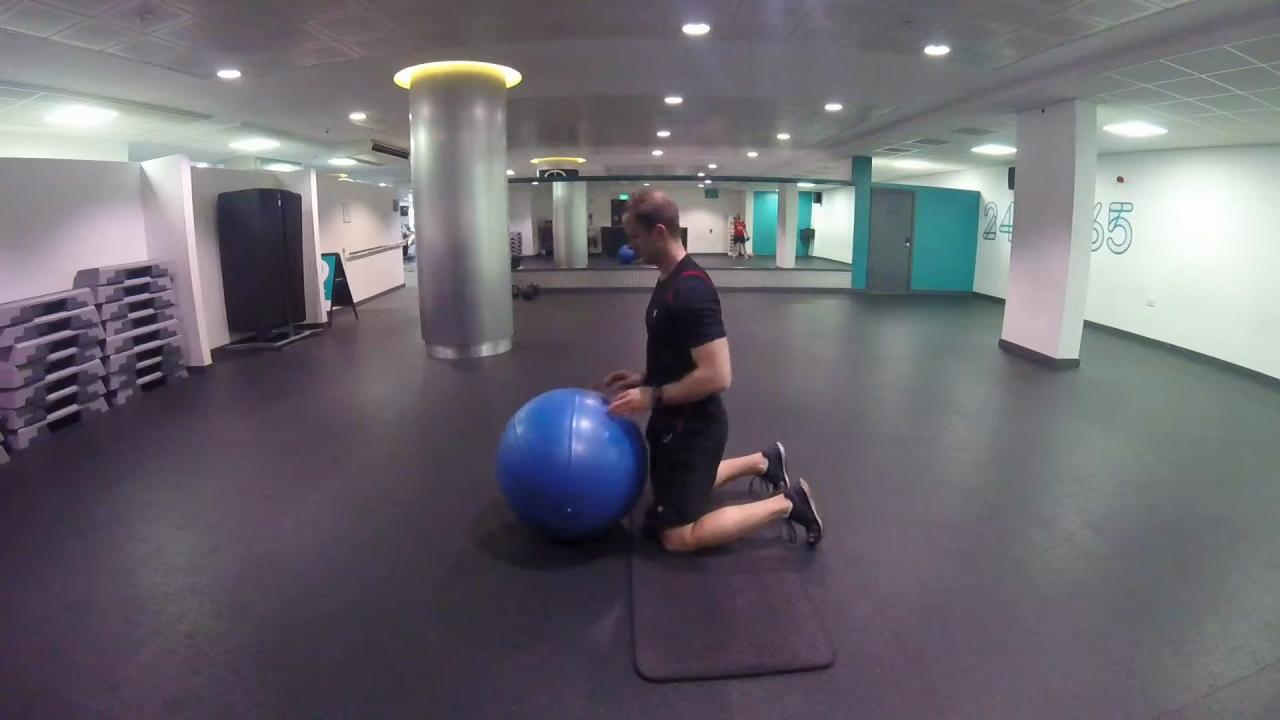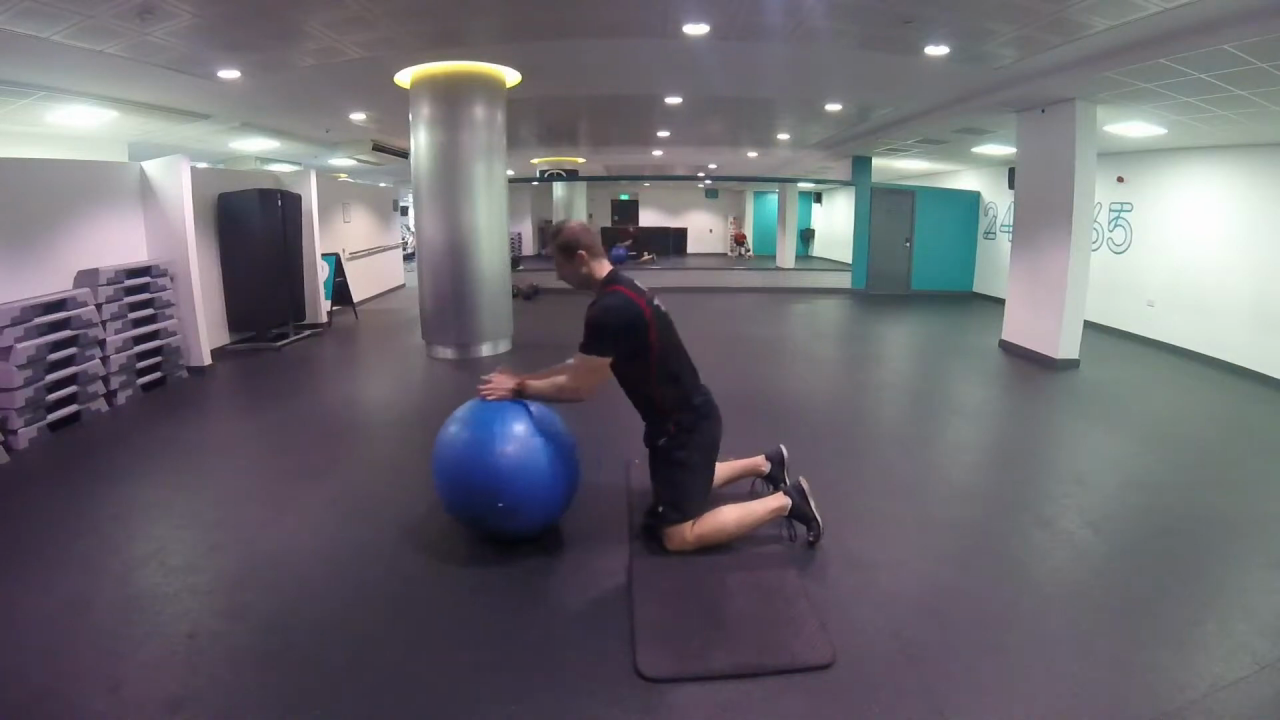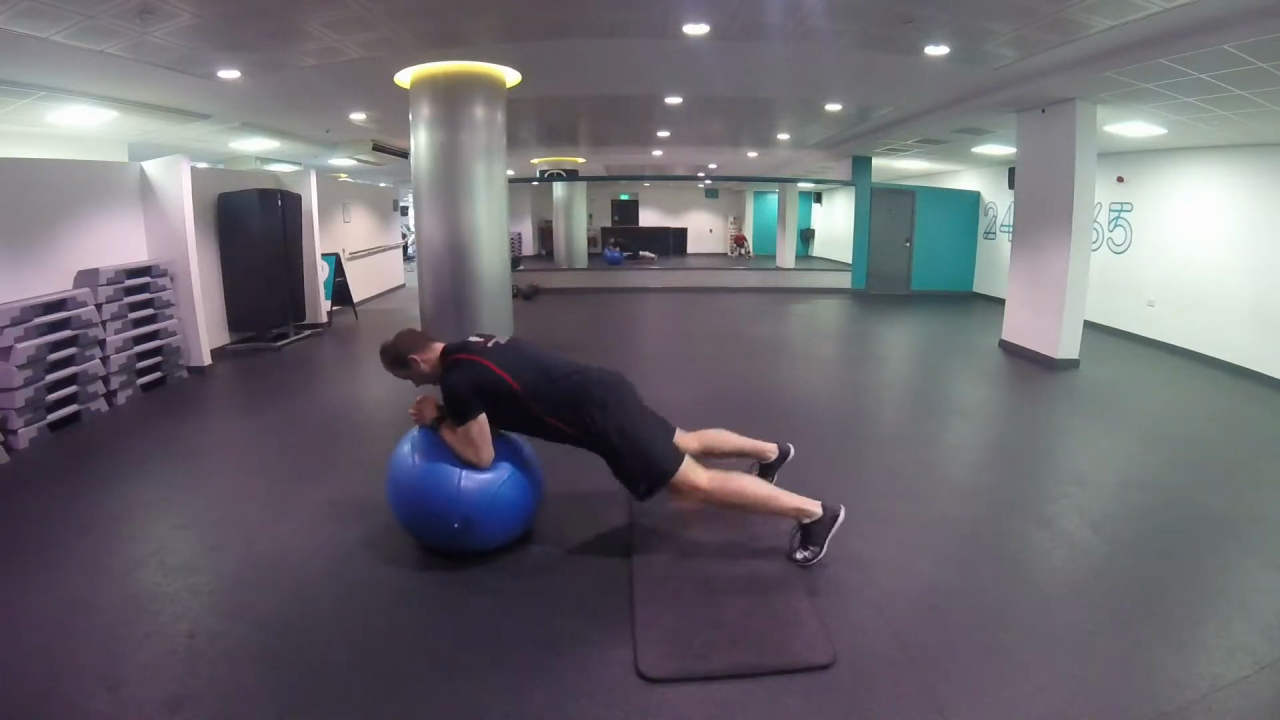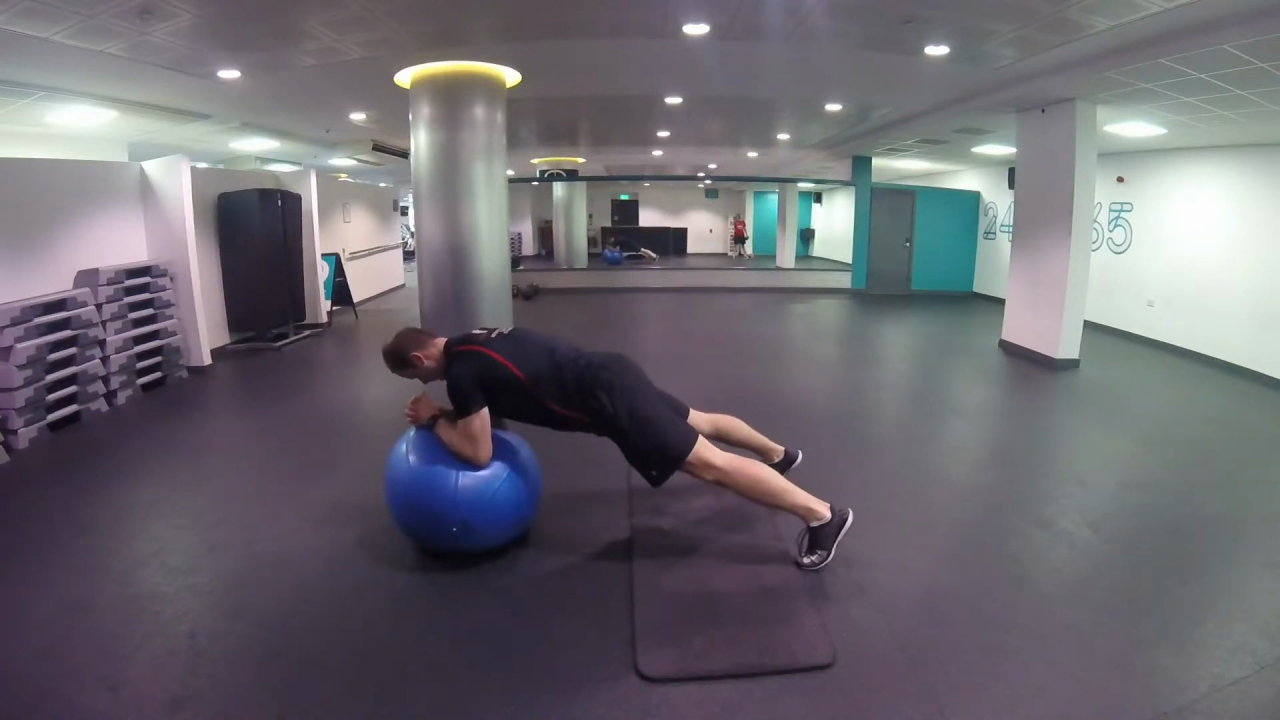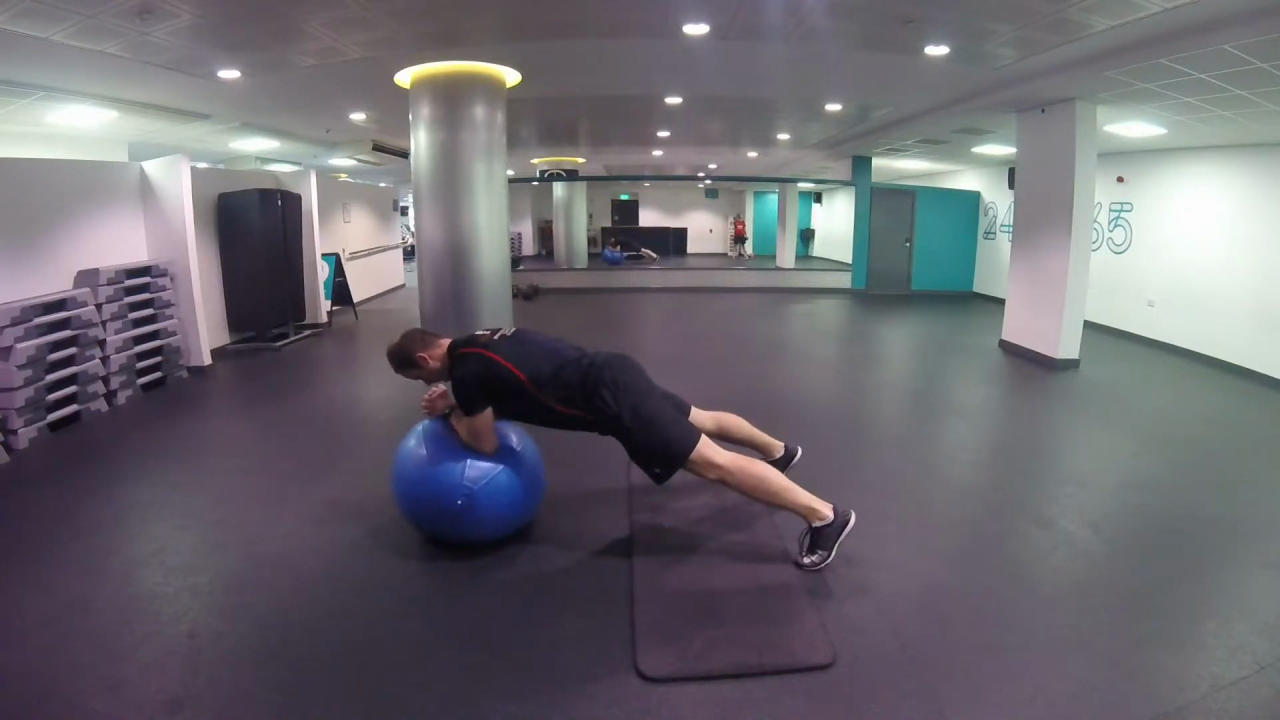
dt=1s
person 1, frame 1
left shoulder: (689, 292)
right shoulder: (670, 280)
left elbow: (716, 376)
left wrist: (651, 397)
right wrist: (644, 379)
left hip: (692, 425)
right hip: (678, 420)
left knee: (677, 536)
left ankle: (785, 503)
right ankle: (762, 462)
person 1, frame 2
left shoulder: (610, 309)
right shoulder: (621, 292)
left elbow: (579, 387)
right elbow: (584, 365)
left wrist: (519, 388)
right wrist: (527, 379)
left hip: (685, 424)
right hip: (684, 414)
left knee: (678, 535)
right knee: (678, 484)
left ankle: (785, 501)
right ankle: (765, 464)
person 1, frame 3
left shoulder: (456, 380)
right shoulder: (472, 347)
left elbow: (481, 456)
right elbow: (489, 409)
left wrist: (438, 422)
right wrist: (449, 414)
left hip: (599, 411)
right hip: (606, 390)
left knee: (694, 482)
right knee: (687, 444)
left ankle: (813, 512)
right ankle: (771, 451)
person 1, frame 4
left shoulder: (461, 371)
right shoulder: (472, 343)
left elbow: (478, 452)
right elbow: (492, 407)
left wrist: (433, 420)
right wrist: (451, 414)
left hip: (608, 401)
right hip: (612, 374)
left knee: (709, 462)
right knee: (701, 424)
left ankle: (822, 516)
right ankle: (778, 454)
person 1, frame 5
left shoulder: (466, 371)
right shoulder: (478, 343)
left elbow: (484, 443)
left wrist: (447, 410)
right wrist: (459, 404)
left hip: (612, 400)
right hip: (615, 373)
left knee: (712, 462)
right knee: (702, 422)
left ankle: (823, 516)
right ankle: (778, 451)
